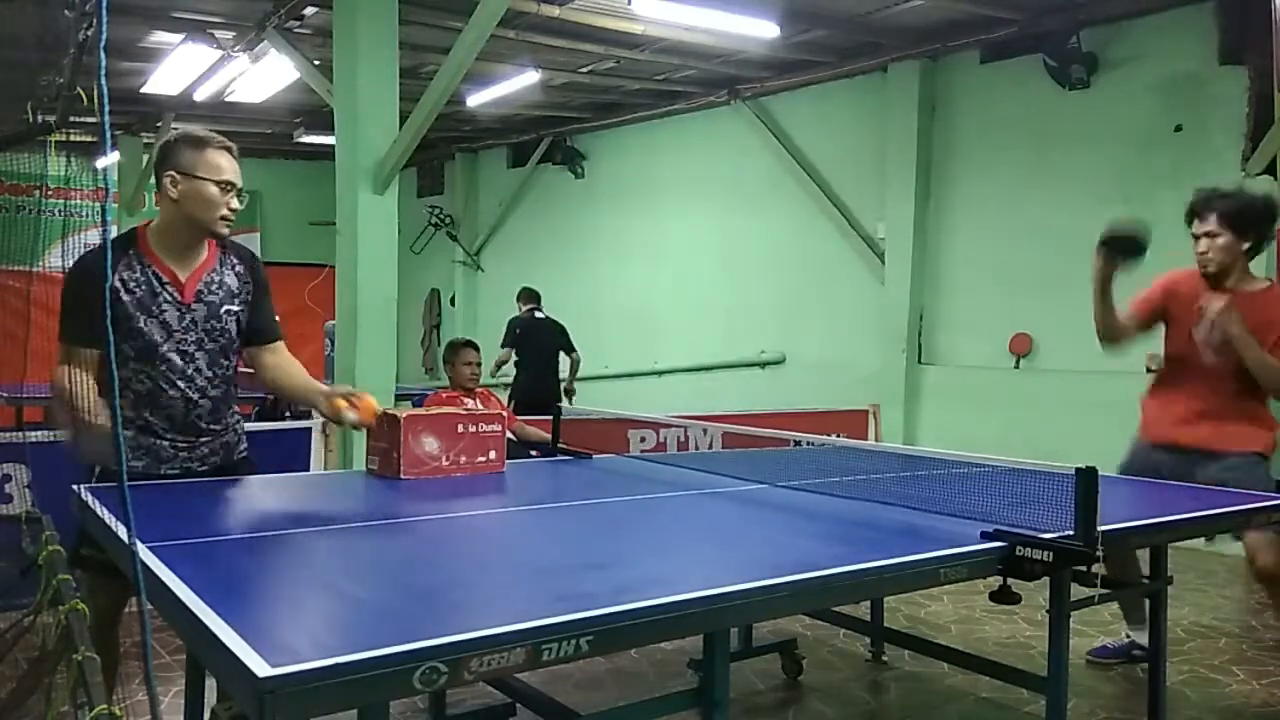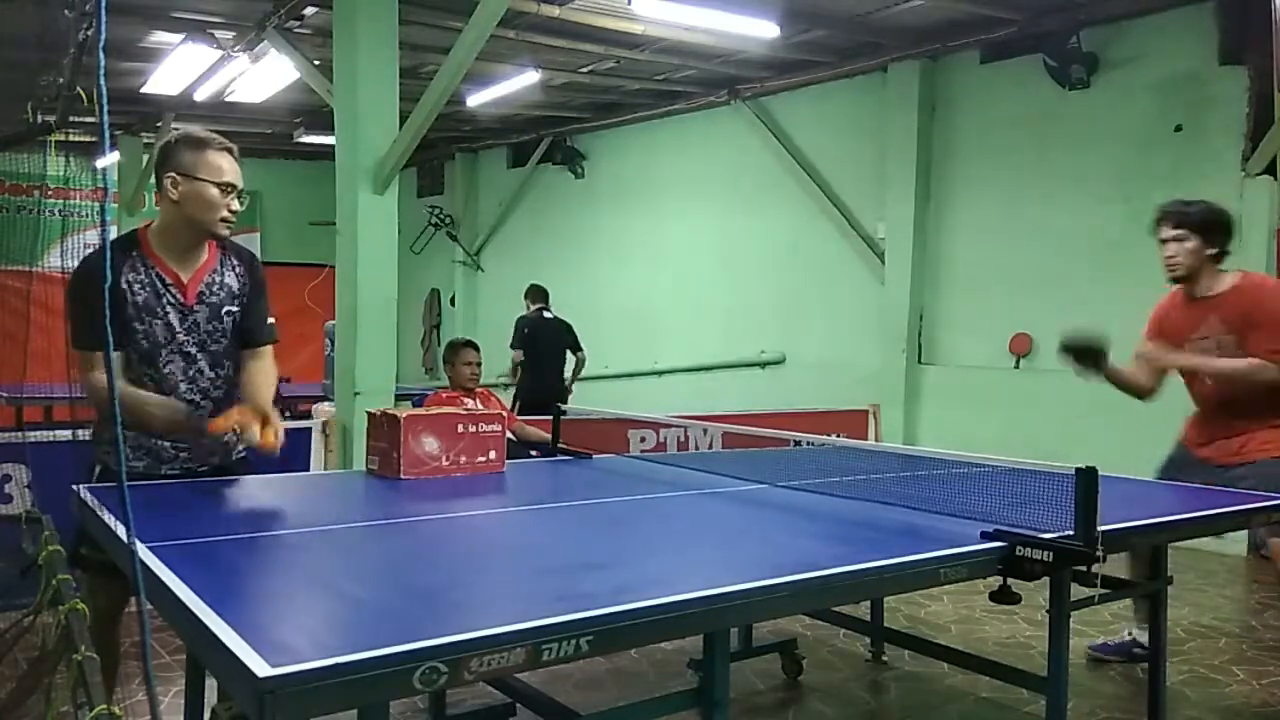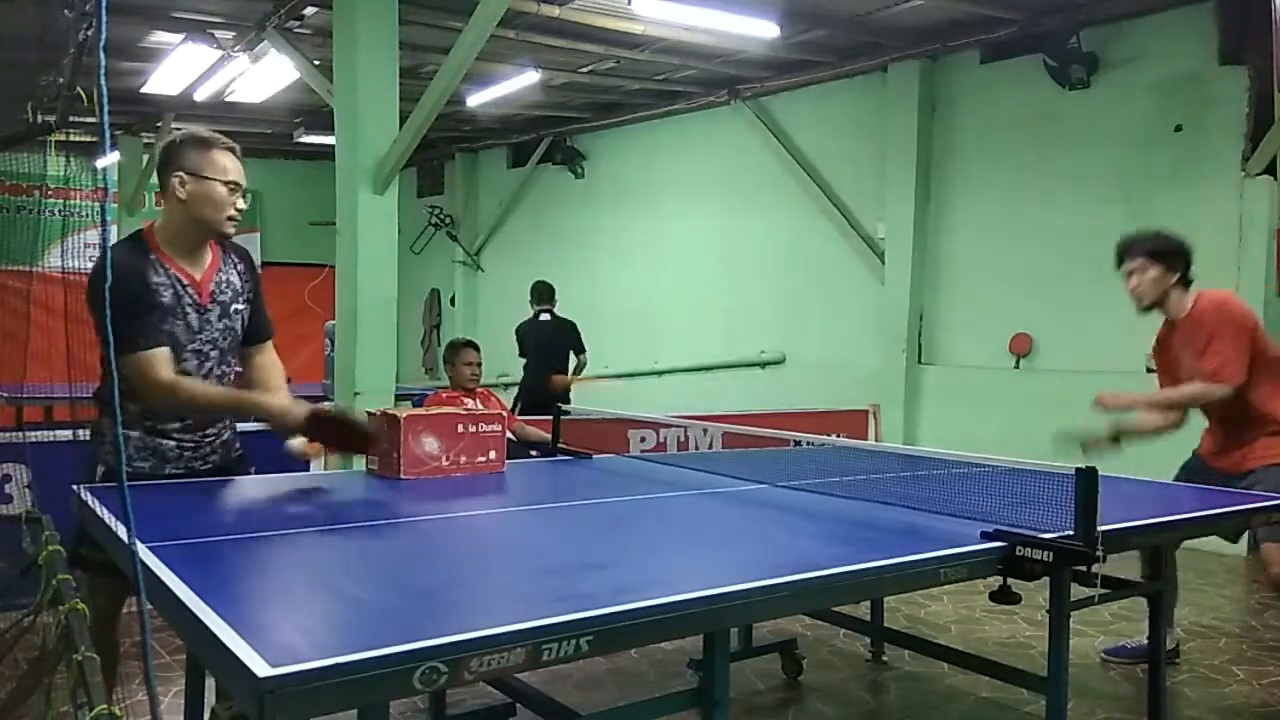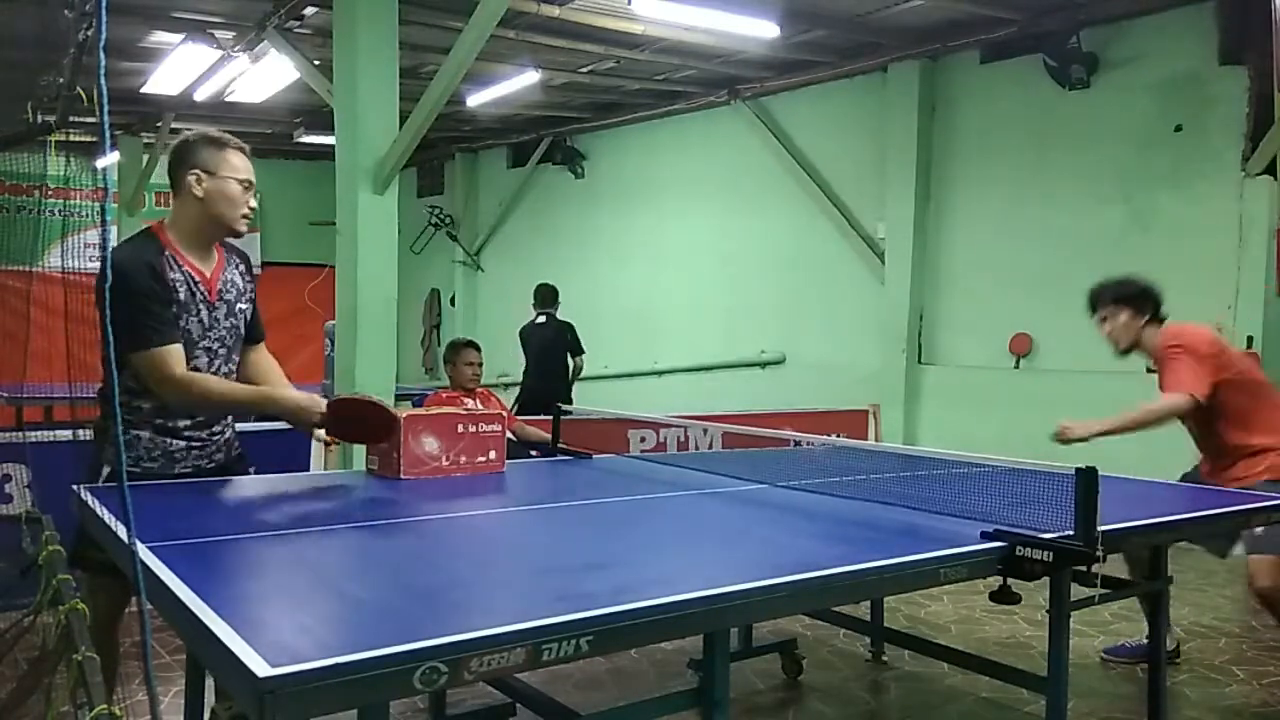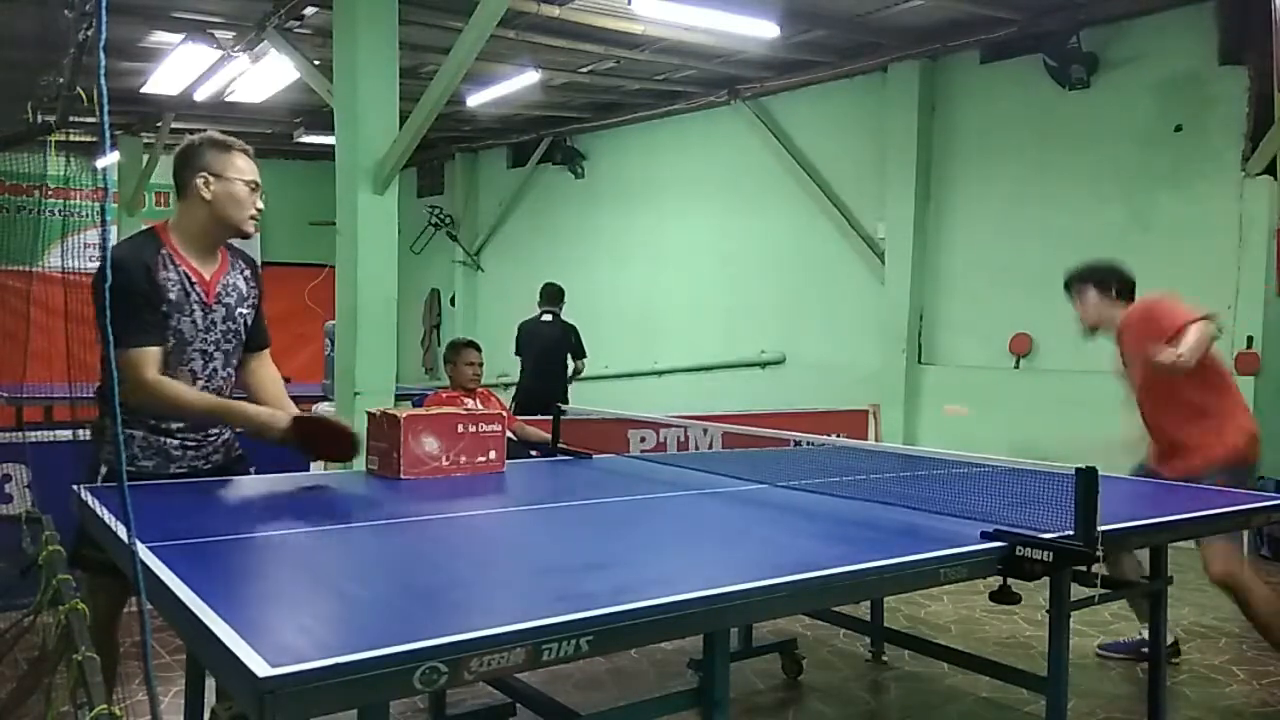
dt=0.2s
person 1, frame 1
left shoulder: (244, 267)
right shoulder: (100, 270)
left elbow: (269, 353)
right elbow: (75, 367)
left wrist: (320, 392)
right wrist: (81, 404)
left hip: (222, 463)
right hip: (132, 469)
right knee: (103, 606)
person 1, frame 2
left shoulder: (243, 267)
right shoulder: (106, 271)
left elbow: (256, 356)
right elbow: (98, 378)
left wrist: (258, 415)
right wrist: (146, 408)
left hip: (220, 464)
right hip: (133, 468)
right knee: (104, 607)
person 1, frame 3
left shoulder: (240, 264)
right shoulder: (123, 271)
left elbow: (259, 352)
right elbow: (158, 385)
left wrist: (289, 413)
right wrist: (260, 406)
left hip: (218, 460)
right hip: (136, 469)
right knee: (103, 604)
person 1, frame 4
left shoulder: (238, 266)
right shoulder: (134, 266)
right elbow: (170, 382)
left wrist: (304, 406)
right wrist: (279, 402)
left hip: (219, 460)
right hip: (139, 466)
right knee: (104, 605)
person 1, frame 5
left shoulder: (245, 272)
right shoulder: (132, 266)
right elbow: (140, 382)
left wrist: (292, 418)
right wrist: (249, 417)
left hip: (220, 462)
right hip: (137, 467)
right knee: (104, 604)
person 2, frame 1
right shoulder: (1177, 286)
right elbow: (1113, 336)
left wrist: (1232, 333)
right wrist: (1103, 278)
left hip: (1238, 449)
right hip: (1163, 443)
right ankle: (1138, 636)
person 2, frame 2
right shoulder: (1170, 310)
right elbow: (1145, 386)
left wrist: (1184, 359)
right wrist: (1105, 367)
right hip: (1203, 446)
right ankle: (1145, 635)
person 2, frame 3
left shoulder: (1221, 310)
right shoulder: (1165, 340)
left elbow: (1220, 390)
right elbow: (1172, 417)
left wrist: (1136, 399)
right wrist: (1117, 432)
right hip: (1220, 453)
right ankle: (1161, 639)
person 2, frame 4
left shoulder: (1188, 342)
right shoulder: (1166, 356)
left elbow: (1179, 403)
left wrist: (1096, 427)
right hip: (1220, 469)
right ankle: (1161, 639)
person 2, frame 5
left shoulder: (1147, 314)
right shoulder: (1127, 343)
left elbow: (1203, 326)
left wrist: (1186, 349)
left hip: (1220, 454)
right hip: (1169, 462)
left knee: (1224, 568)
right ankle: (1158, 635)
